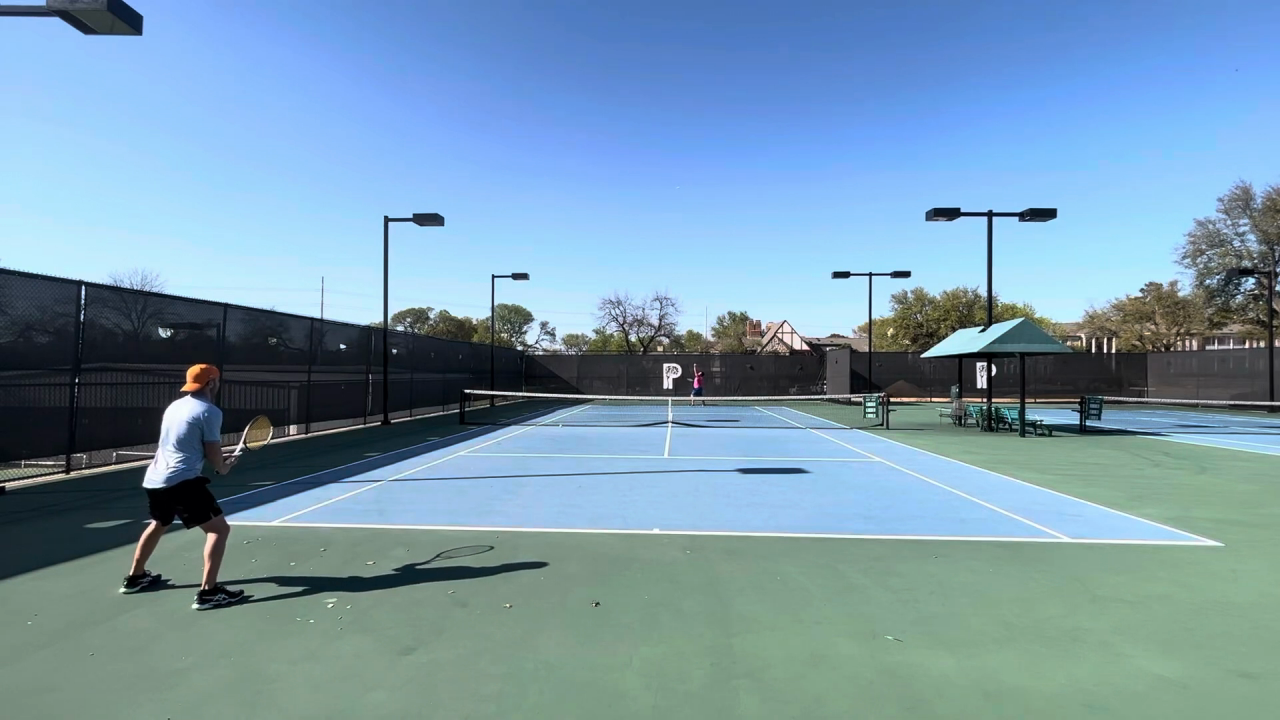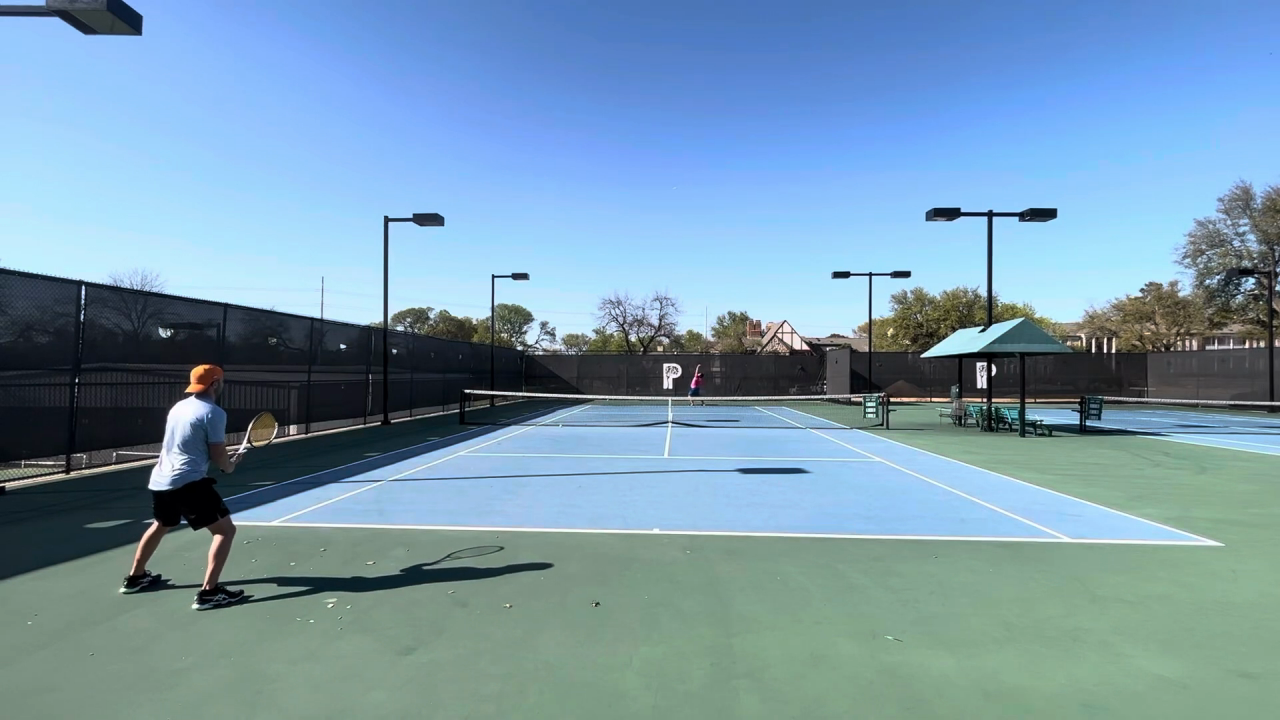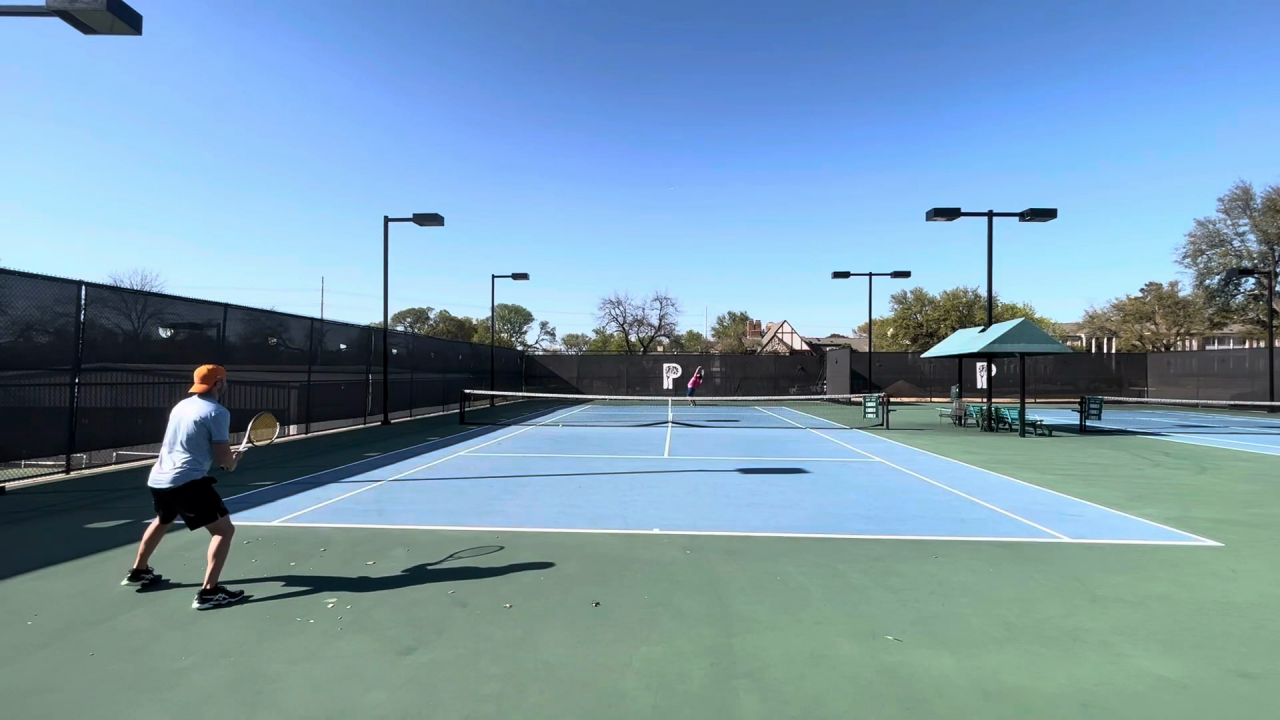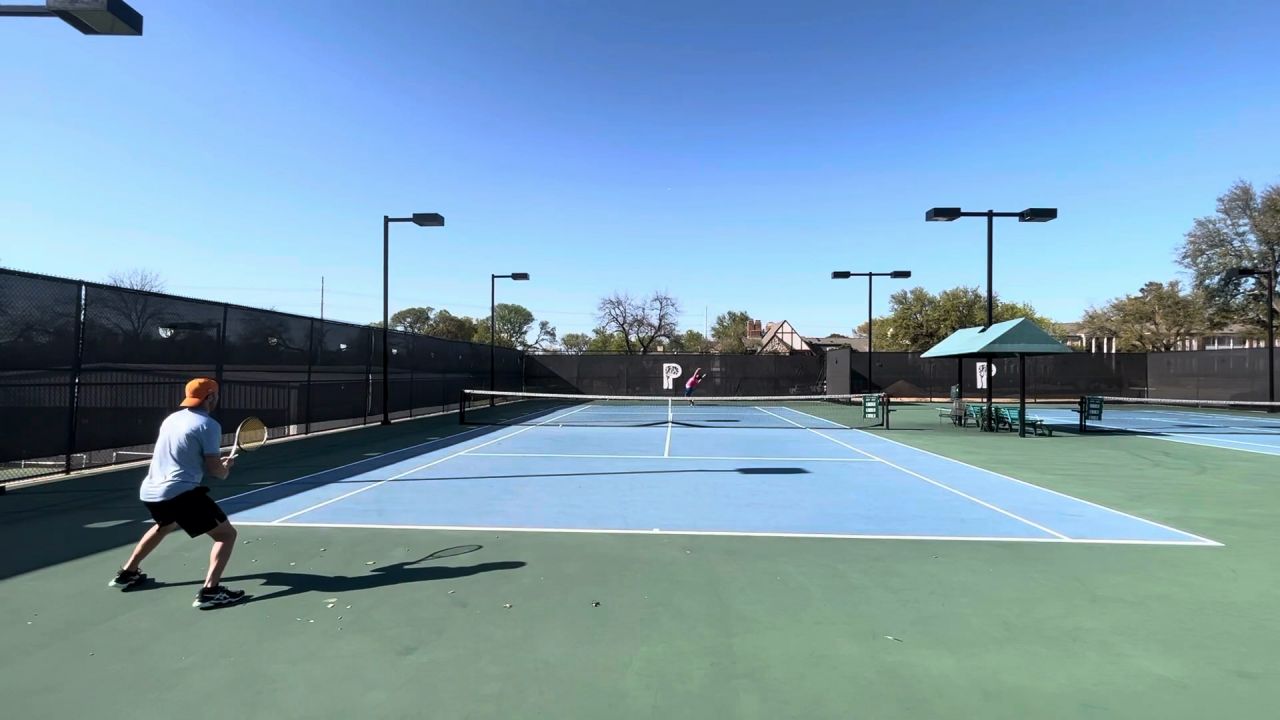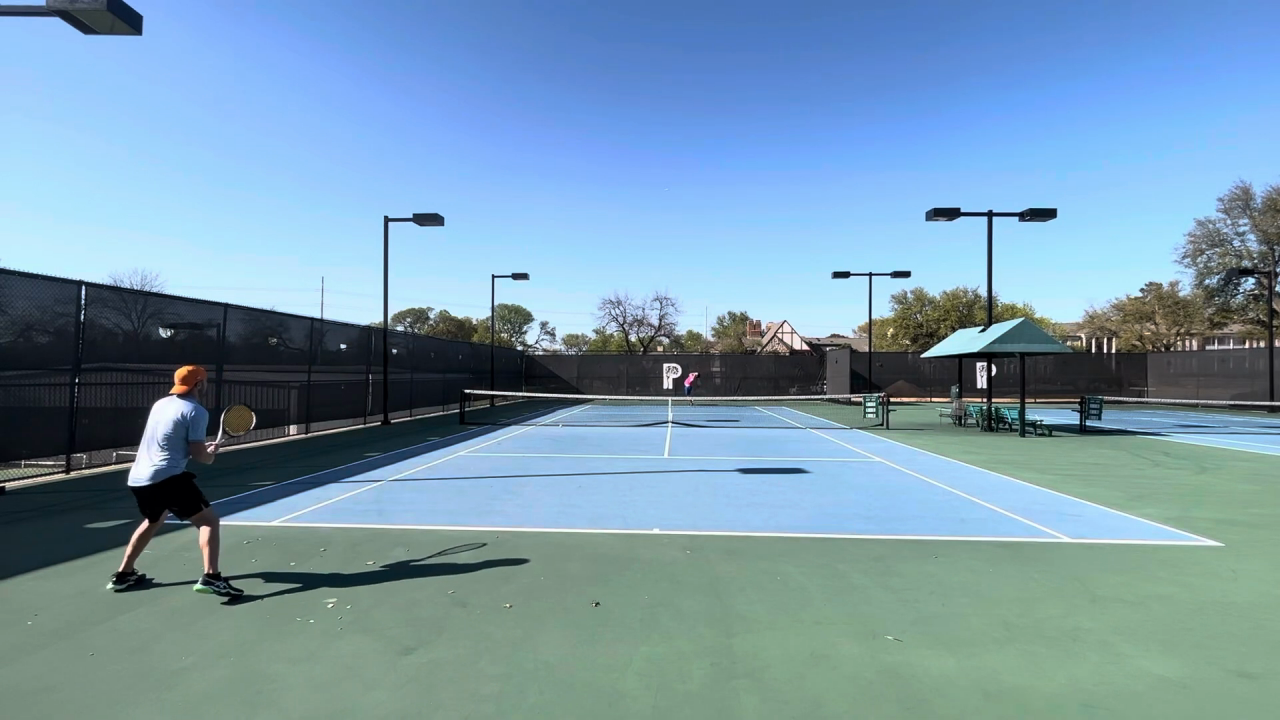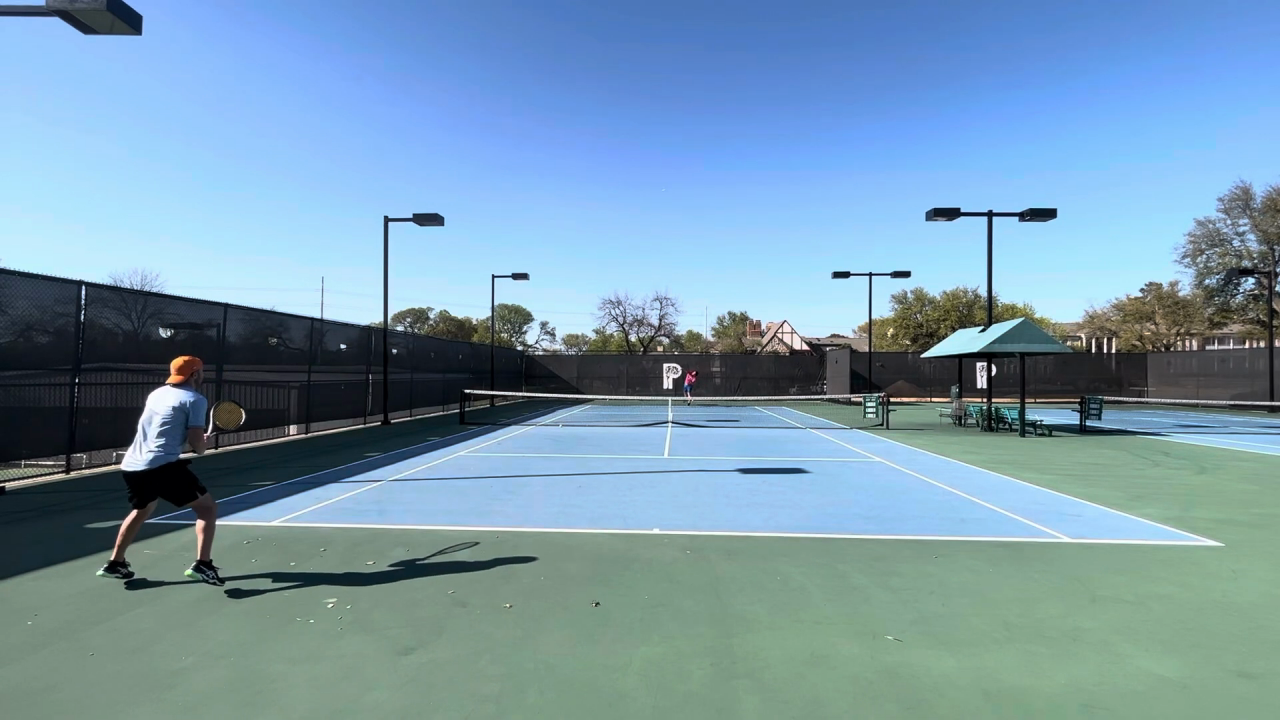
dt=0.2s
person 1, frame 1
left shoulder: (175, 406)
right shoulder: (209, 411)
right elbow: (213, 454)
left wrist: (219, 459)
right wrist: (223, 467)
left hip: (154, 479)
right hip: (182, 481)
left knee: (158, 525)
right knee: (219, 529)
left ankle: (135, 577)
right ankle: (208, 592)
person 1, frame 2
left shoulder: (179, 407)
right shoulder: (213, 413)
right elbow: (218, 456)
left wrist: (223, 459)
right wrist: (229, 466)
left hip: (159, 480)
right hip: (187, 482)
left knee: (160, 526)
right knee: (225, 530)
left ankle: (135, 577)
right ankle: (209, 592)
person 1, frame 3
left shoulder: (181, 406)
right shoulder: (217, 412)
right elbow: (222, 456)
left wrist: (225, 457)
right wrist: (232, 462)
left hip: (158, 479)
right hip: (187, 481)
left knee: (163, 520)
right knee: (223, 530)
left ankle: (139, 570)
right ankle: (209, 592)
person 1, frame 4
left shoulder: (172, 419)
right shoulder: (208, 426)
right elbow: (214, 468)
left wrist: (216, 462)
right wrist: (224, 469)
left hip: (149, 492)
right hip: (180, 493)
left knee: (164, 525)
right knee: (225, 534)
left ankle: (127, 573)
right ankle: (210, 591)
person 1, frame 5
left shoulder: (160, 404)
right shoulder: (195, 411)
right elbow: (199, 456)
left wrist: (203, 449)
right wrist: (211, 455)
left hip: (138, 478)
right hip: (167, 478)
left knee: (152, 521)
right knee: (209, 521)
left ankle: (123, 574)
right ankle: (211, 577)
person 1, frame 6
left shoulder: (156, 394)
right shoulder: (195, 400)
right elbow: (197, 443)
left wrist: (188, 440)
right wrist: (204, 443)
left hip: (132, 466)
right hip: (162, 466)
left knee: (141, 511)
right knee: (207, 507)
left ankle: (115, 563)
right ankle: (203, 564)
